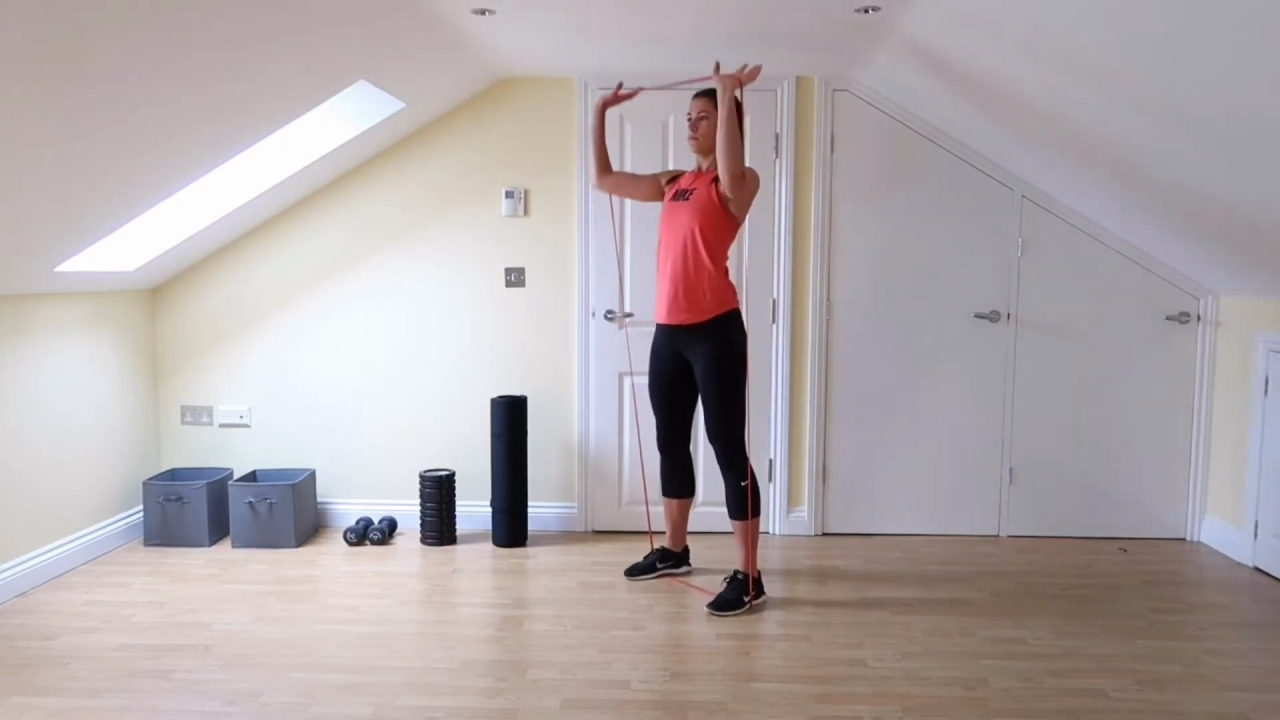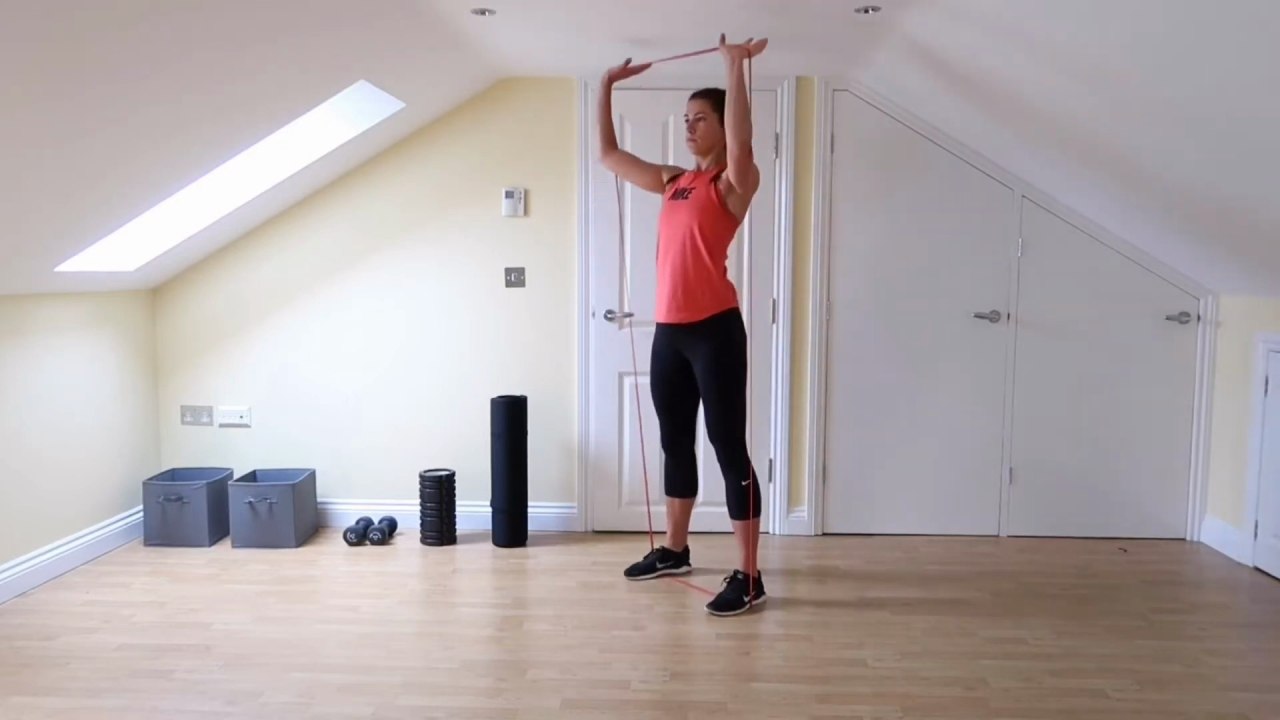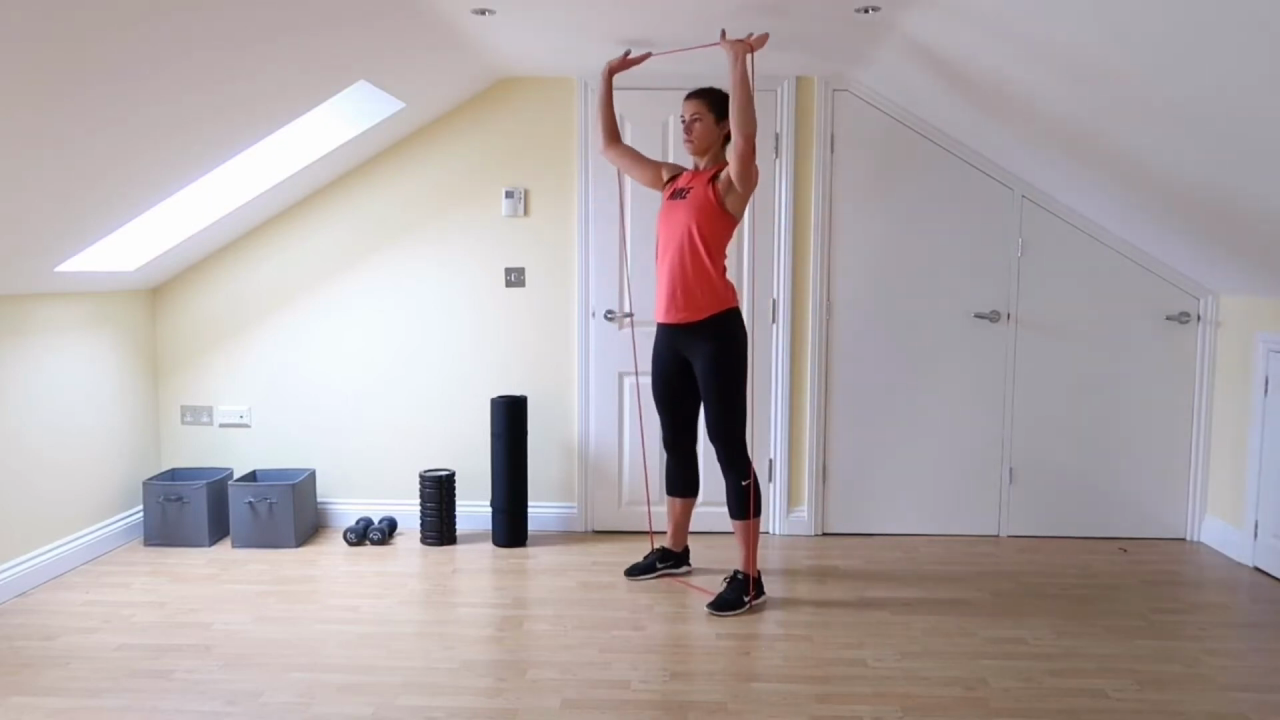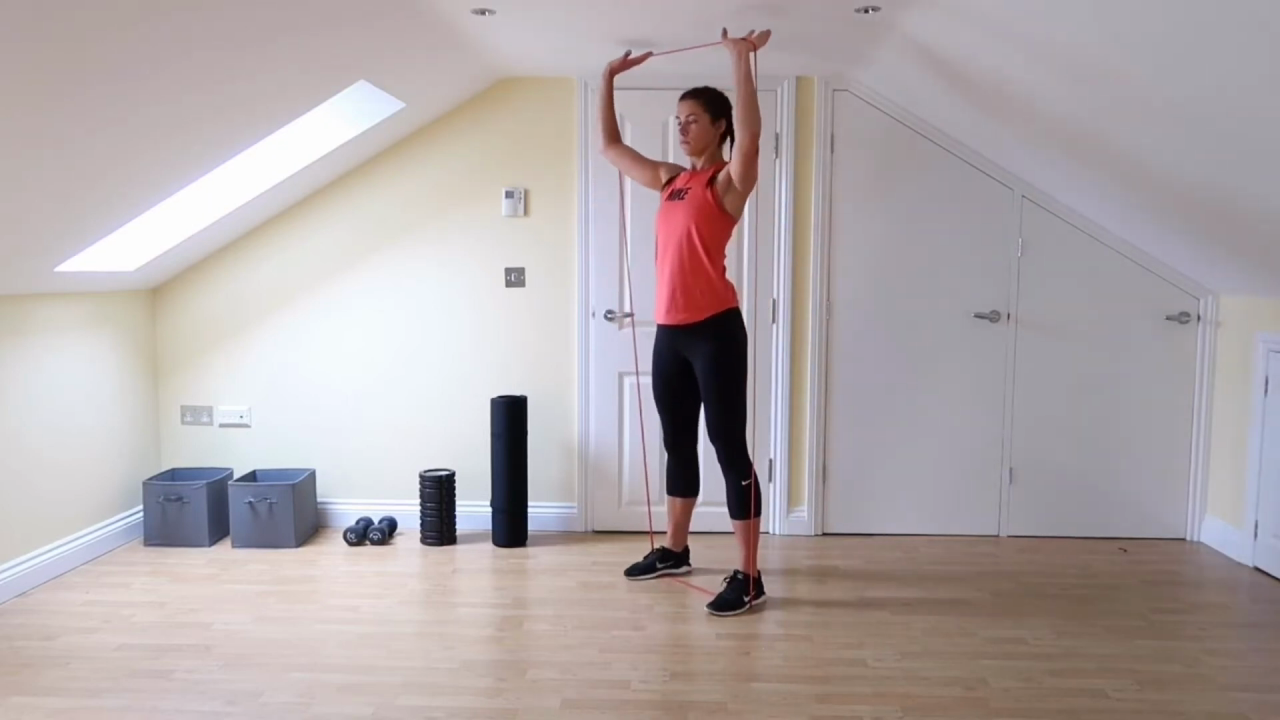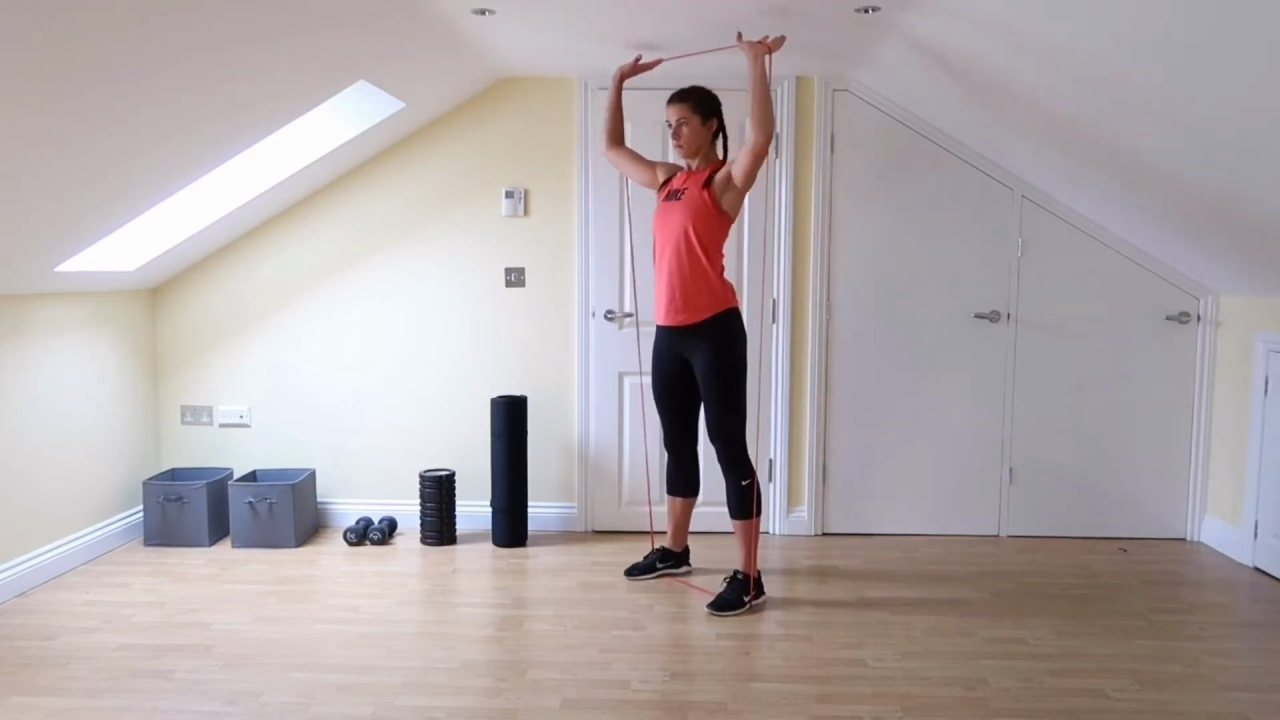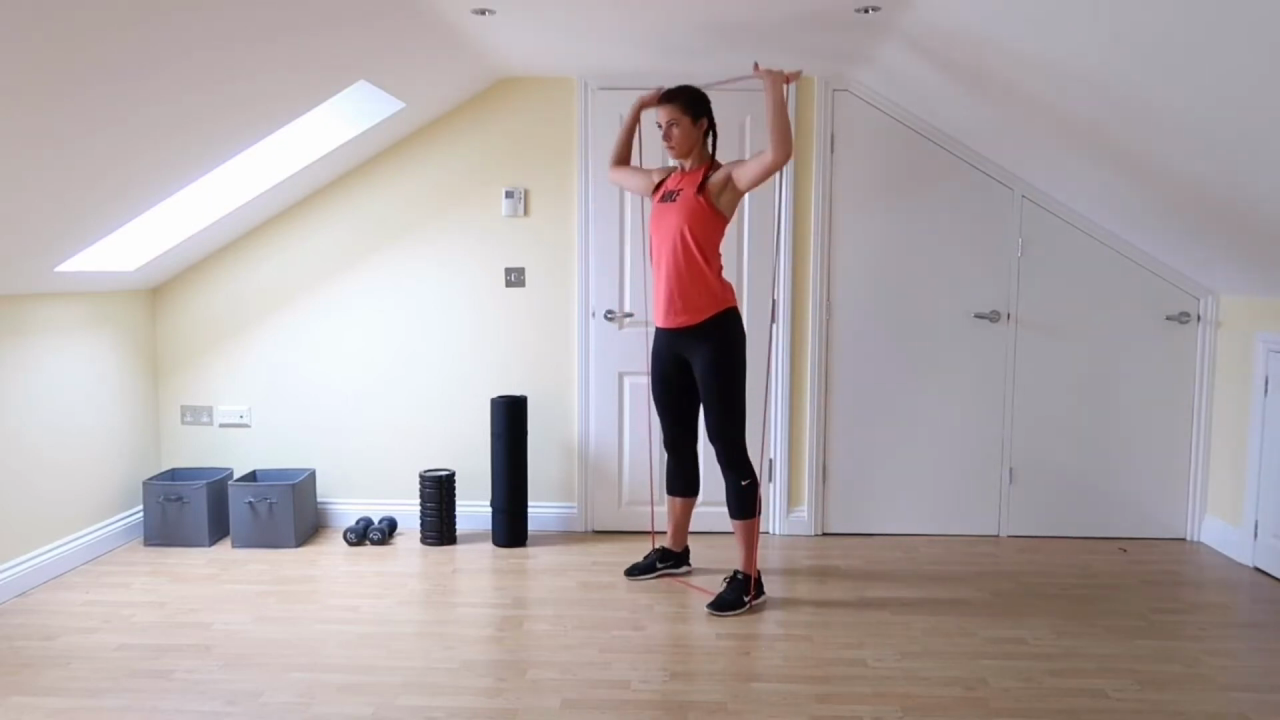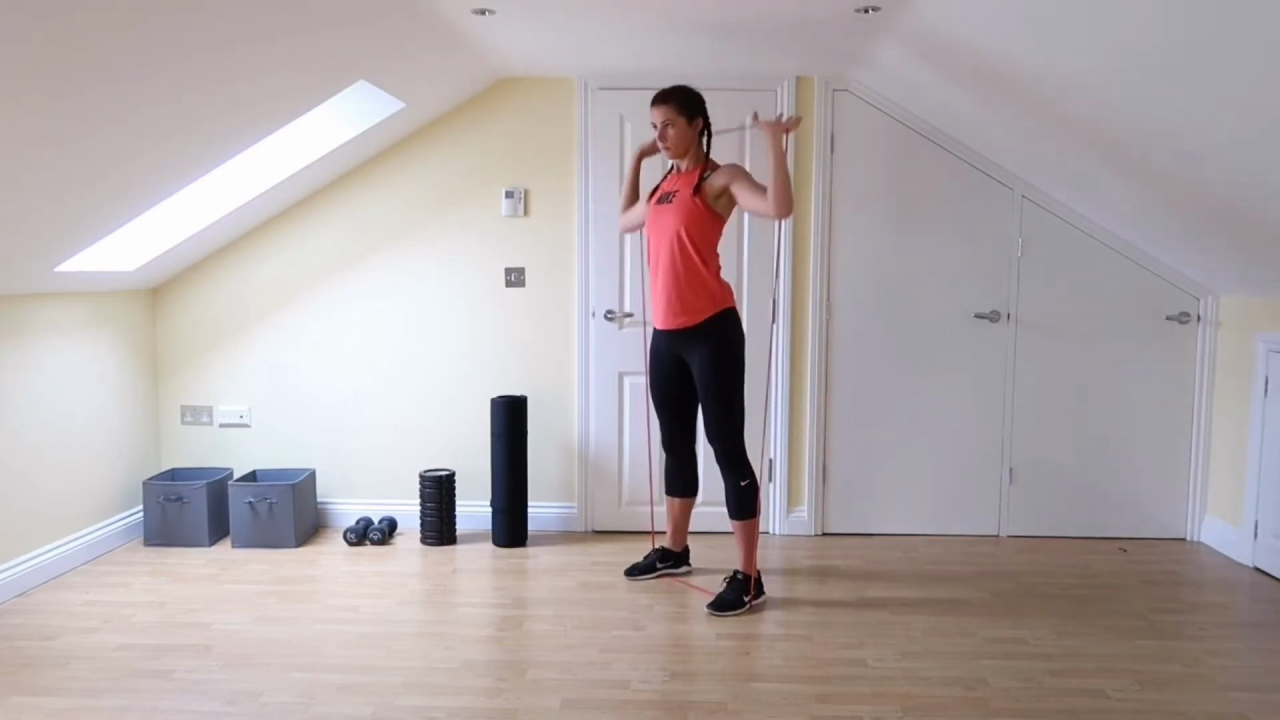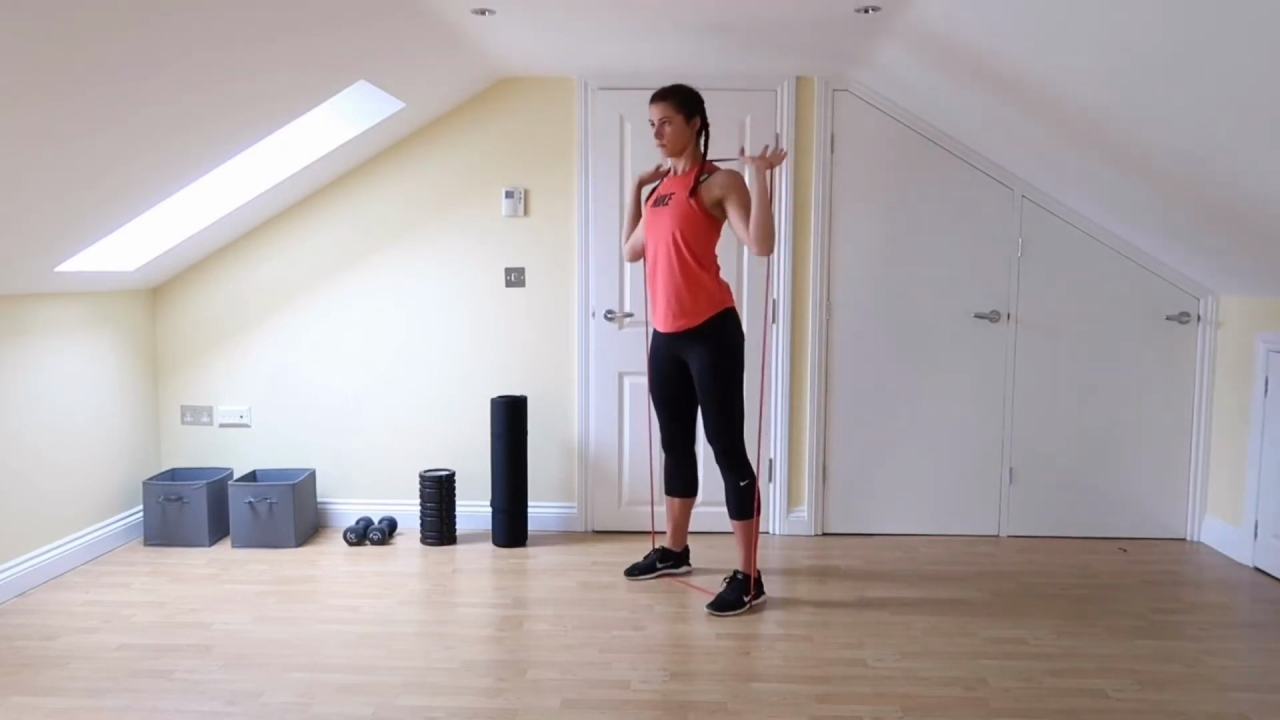
dt=0.2s
person 1, frame 1
left shoulder: (738, 184)
right shoulder: (671, 183)
left elbow: (732, 170)
right elbow: (603, 180)
left wrist: (728, 95)
right wrist: (601, 113)
left hip: (715, 330)
right hip: (669, 330)
left knee: (728, 447)
right knee: (671, 441)
left ankle: (748, 577)
right ankle: (674, 549)
person 1, frame 2
left shoulder: (735, 182)
right shoulder: (672, 180)
left elbow: (741, 145)
right elbow: (607, 154)
left wrist: (735, 67)
right wrist: (607, 87)
left hip: (715, 329)
right hip: (669, 330)
left knee: (728, 447)
right knee: (675, 442)
left ankle: (749, 577)
right ankle: (674, 549)
person 1, frame 3
left shoulder: (733, 181)
right shoulder: (671, 179)
left elbow: (746, 137)
right elbow: (610, 145)
left wrist: (738, 61)
right wrist: (609, 78)
left hip: (715, 330)
right hip: (670, 331)
left knee: (728, 448)
right knee: (677, 443)
left ankle: (748, 577)
right ankle: (674, 549)
person 1, frame 4
left shoulder: (731, 179)
right shoulder: (668, 178)
left elbow: (751, 134)
right elbow: (609, 144)
left wrist: (741, 59)
right wrist: (610, 79)
left hip: (715, 330)
right hip: (669, 331)
left knee: (729, 448)
right knee: (678, 444)
left ankle: (748, 577)
right ankle: (674, 549)
person 1, frame 5
left shoulder: (728, 180)
right shoulder: (666, 179)
left elbow: (761, 138)
right elbow: (610, 147)
left wrist: (755, 62)
right wrist: (619, 82)
left hip: (714, 330)
right hip: (669, 333)
left knee: (728, 447)
right knee: (677, 443)
left ankle: (748, 576)
right ankle: (674, 549)
person 1, frame 6
left shoulder: (723, 178)
right shoulder: (662, 180)
left elbow: (778, 155)
right elbow: (613, 170)
left wrist: (773, 89)
right wrist: (636, 111)
left hip: (714, 330)
right hip: (668, 333)
left knee: (728, 448)
right knee: (677, 443)
left ankle: (748, 577)
right ankle: (674, 549)
person 1, frame 7
left shoulder: (722, 178)
right shoulder: (663, 184)
left elbow: (779, 208)
right elbow: (625, 219)
left wrist: (775, 142)
right wrist: (638, 160)
left hip: (711, 331)
right hip: (666, 334)
left knee: (727, 448)
right knee: (675, 444)
left ankle: (748, 576)
right ankle: (674, 549)
person 1, frame 8
left shoulder: (719, 182)
right shoulder: (661, 187)
left elbow: (761, 243)
right elbow: (632, 251)
left wrist: (758, 177)
right wrist: (637, 187)
left hip: (712, 333)
right hip: (666, 336)
left knee: (726, 448)
right knee: (675, 444)
left ankle: (748, 577)
right ankle: (674, 549)
